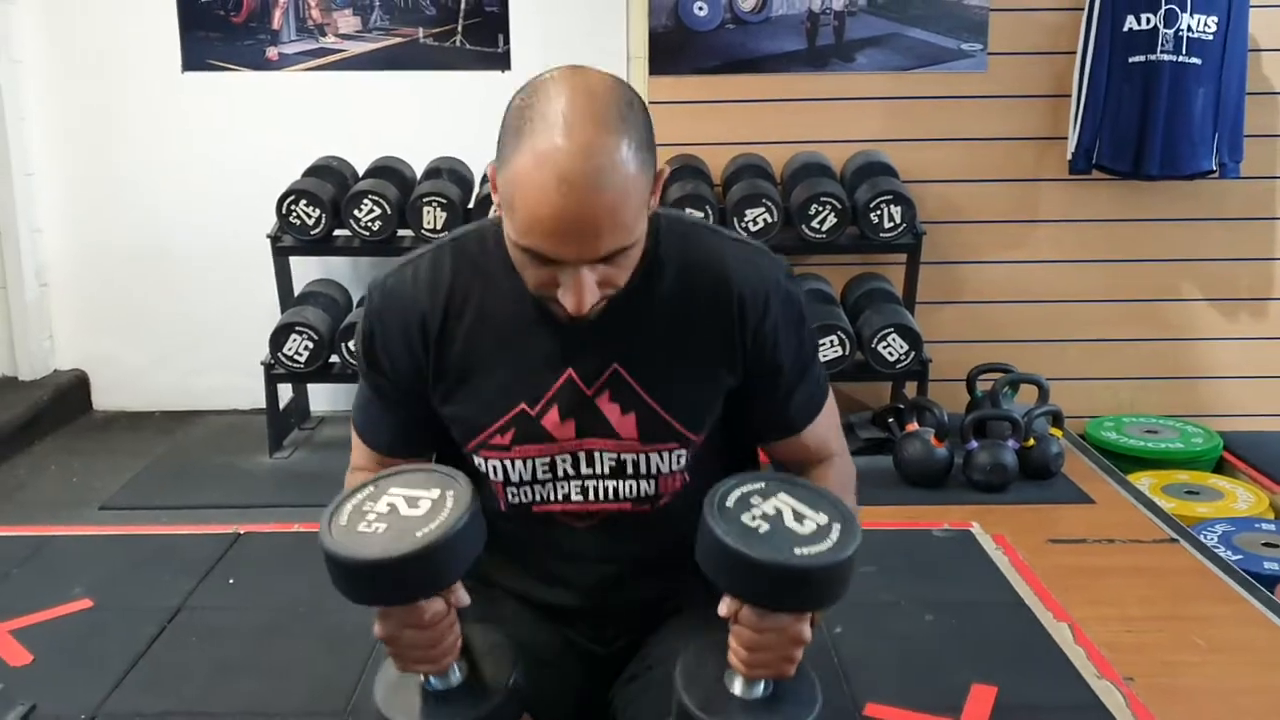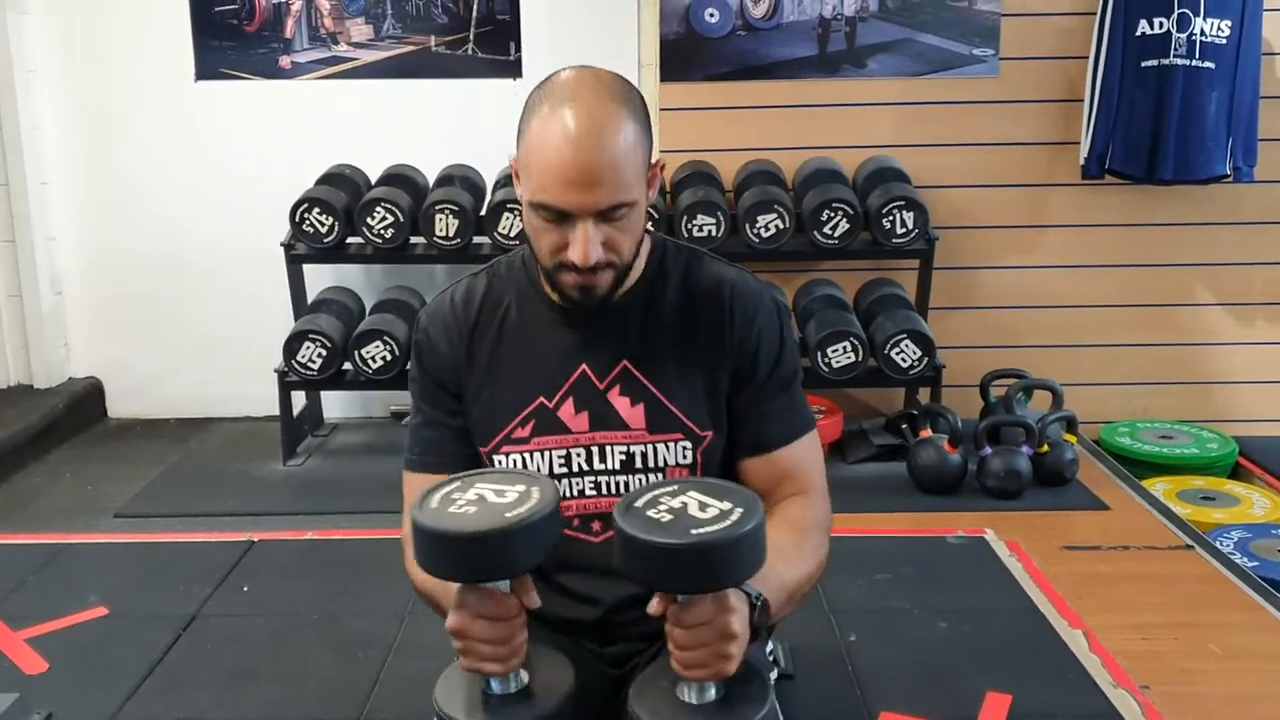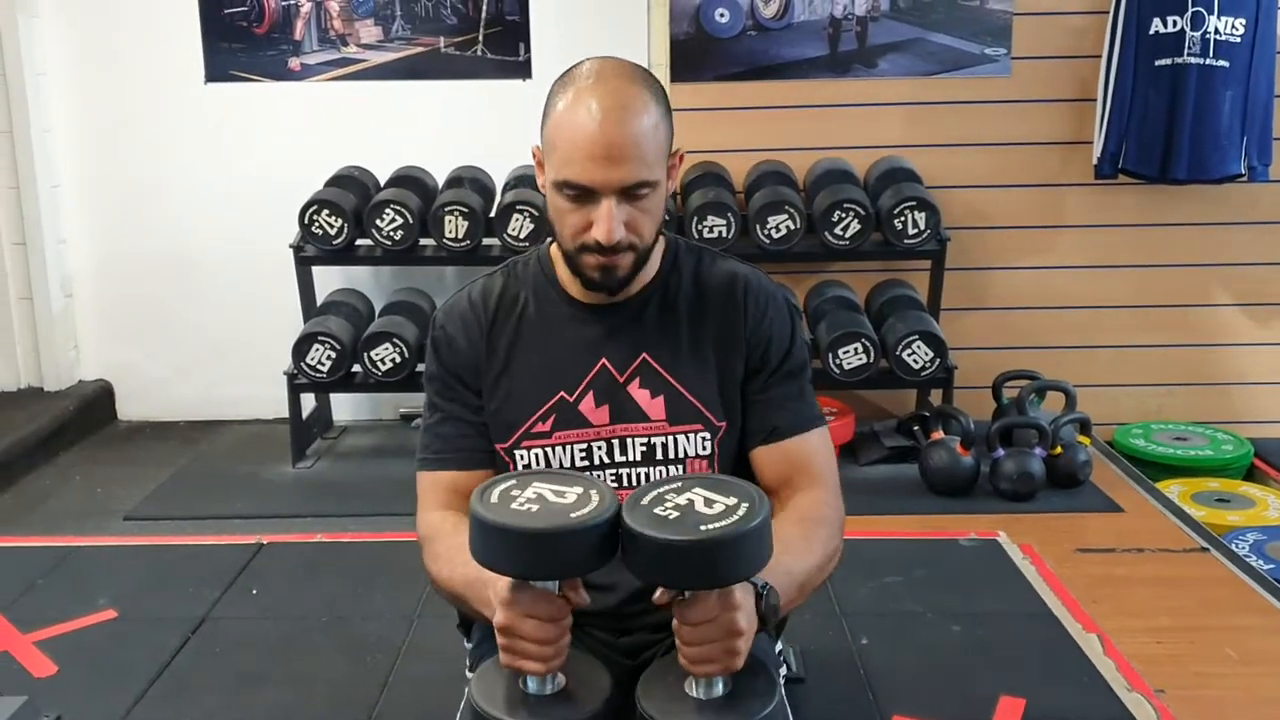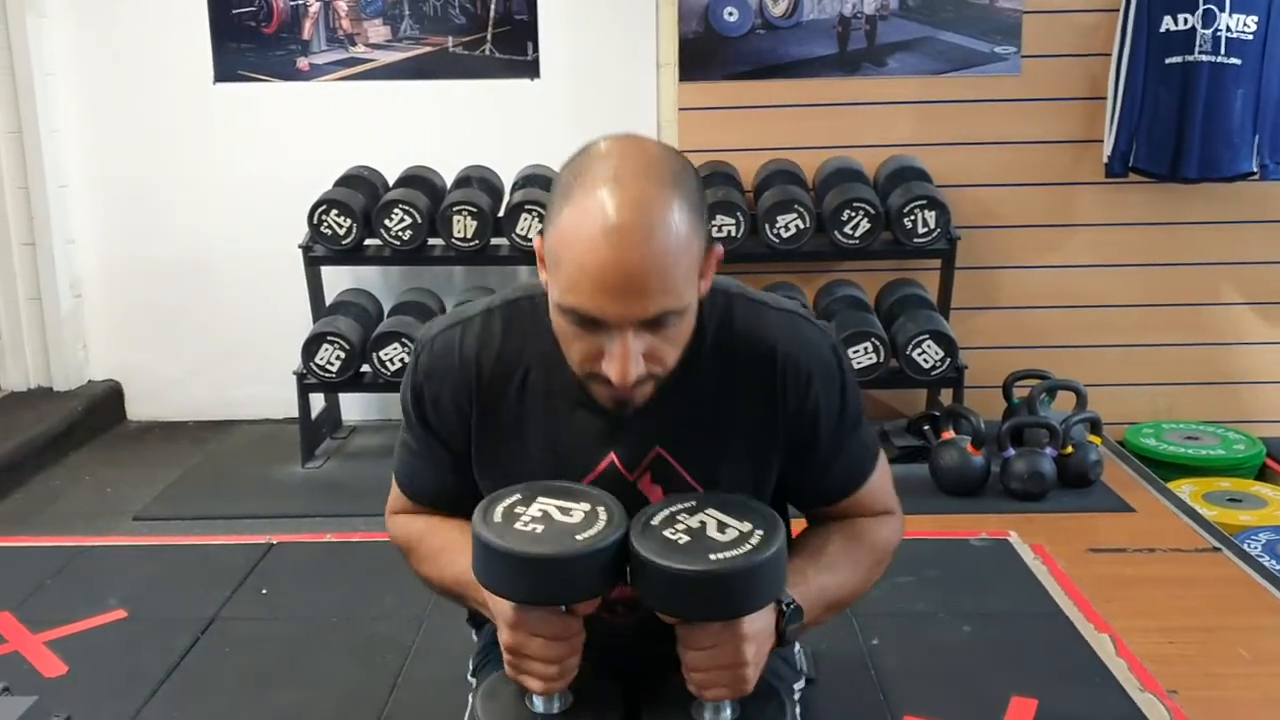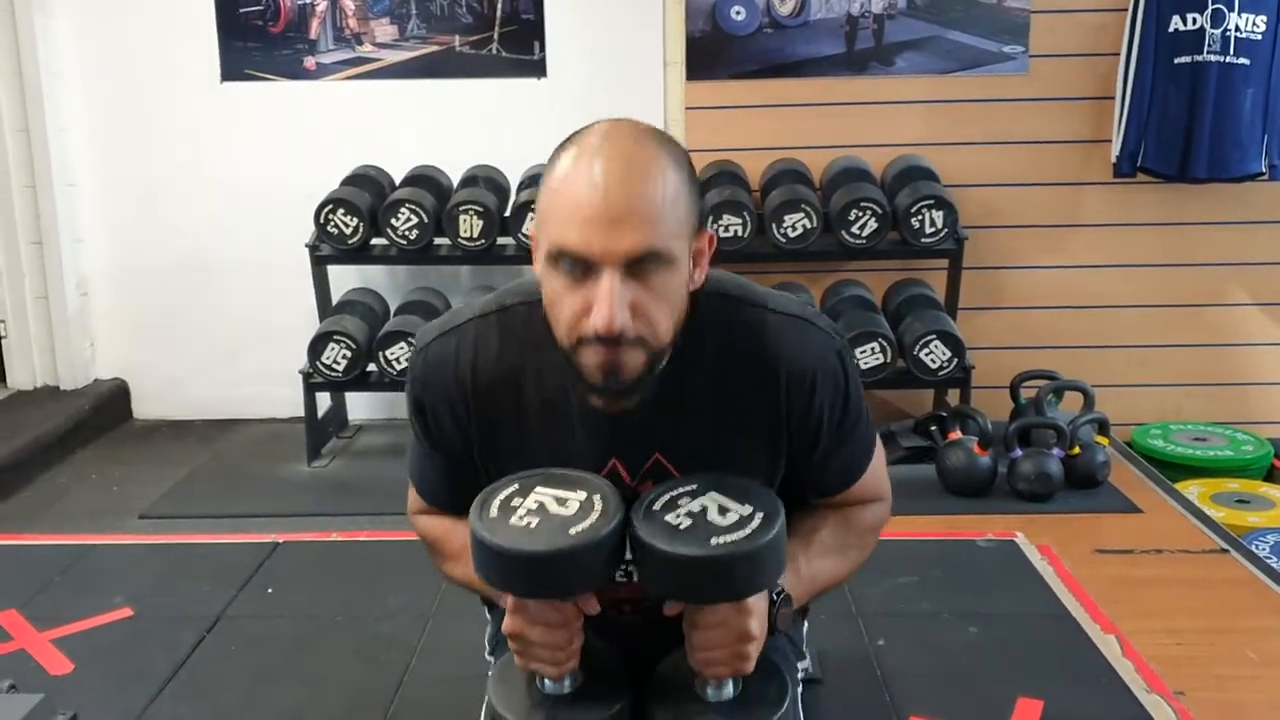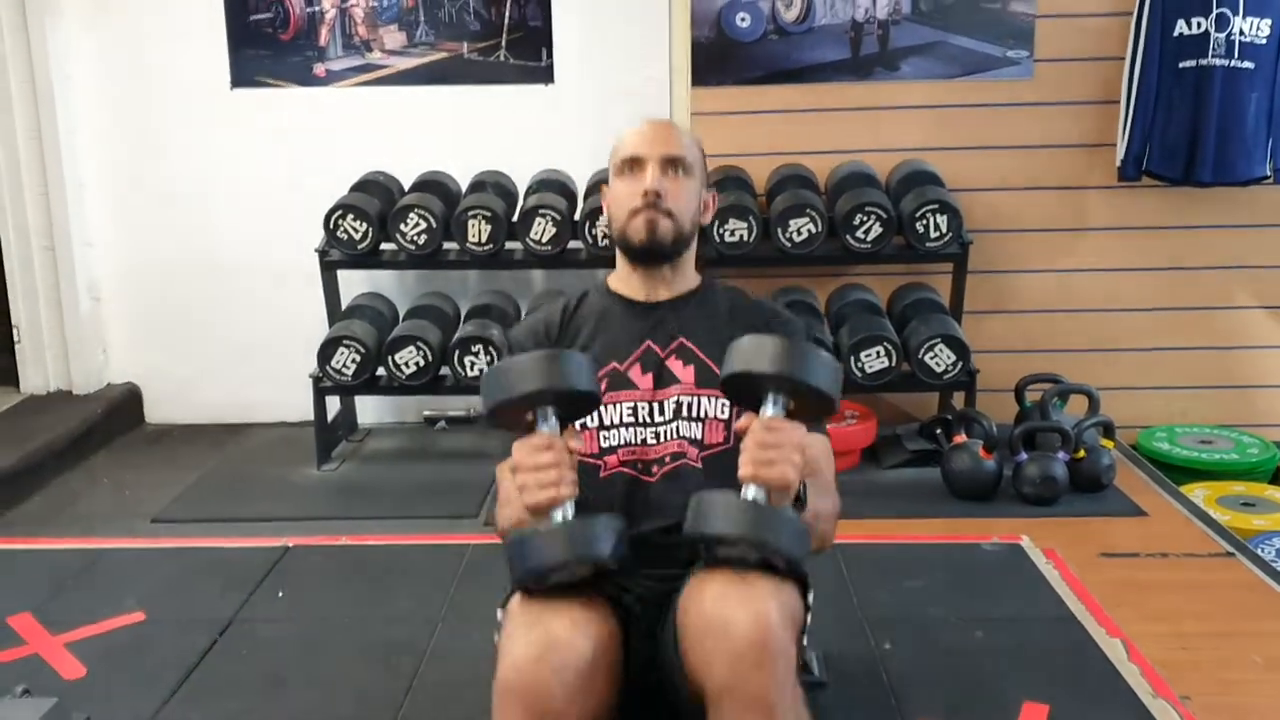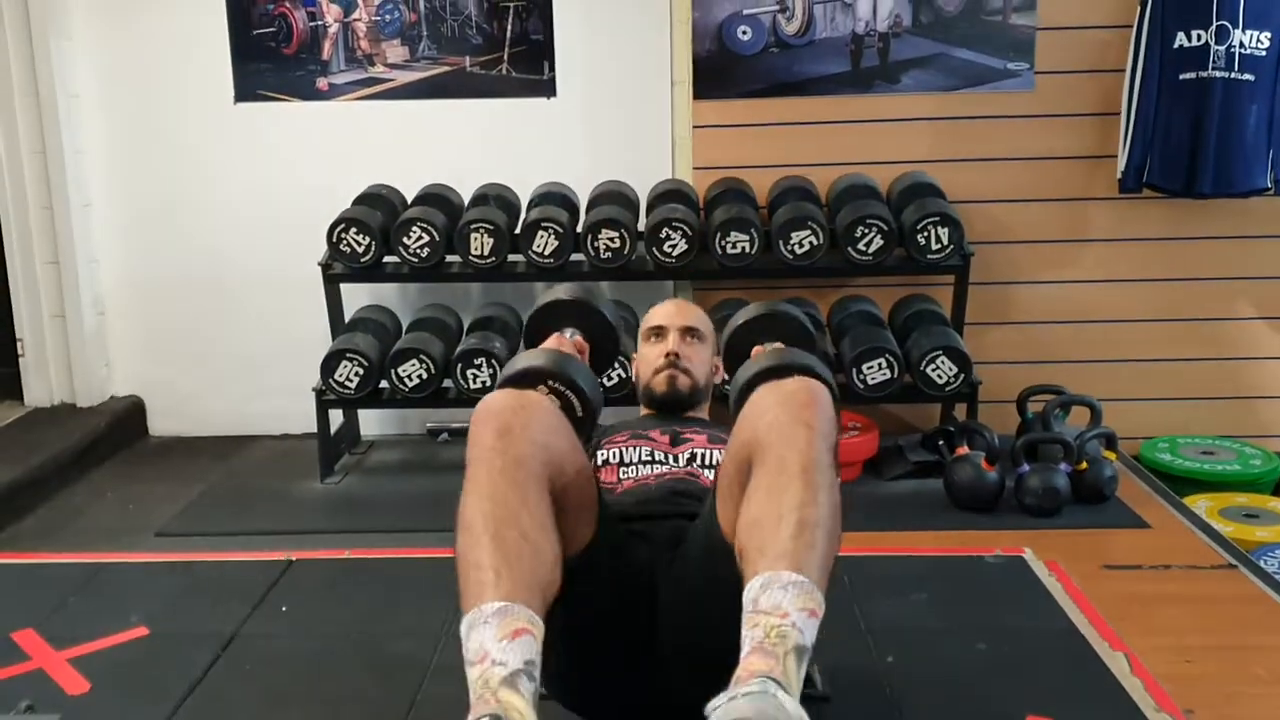
dt=0.5s
person 1, frame 1
left shoulder: (743, 288)
right shoulder: (412, 303)
left elbow: (821, 464)
right elbow: (378, 474)
left hip: (686, 609)
right hip: (510, 611)
person 1, frame 2
left shoulder: (737, 311)
right shoulder: (456, 325)
left elbow: (800, 500)
left wrist: (748, 599)
right wrist: (461, 590)
left hip: (687, 636)
right hip: (528, 636)
person 1, frame 3
left shoulder: (748, 308)
right shoulder: (473, 323)
left elbow: (812, 499)
right elbow: (444, 514)
left wrist: (754, 592)
right wrist: (498, 592)
left hip: (704, 632)
right hip: (539, 637)
person 1, frame 4
left shoulder: (790, 357)
right shoulder: (459, 360)
left elbow: (869, 521)
right elbow: (416, 517)
left wrist: (774, 610)
right wrist: (502, 597)
left hip: (721, 653)
right hip: (543, 654)
person 1, frame 5
left shoulder: (796, 355)
right shoulder: (459, 362)
left elbow: (861, 502)
right elbow: (438, 513)
left wrist: (767, 595)
right wrist: (515, 586)
left hip: (724, 640)
right hip: (555, 639)
person 1, frame 6
left shoulder: (768, 329)
right shoulder: (545, 335)
left elbow: (820, 514)
right elbow: (510, 508)
left wrist: (792, 488)
right wrist: (529, 500)
left hip: (722, 585)
right hip: (588, 590)
left knee: (747, 628)
person 1, frame 7
left shoulder: (748, 446)
right shoulder: (592, 444)
right elbow: (533, 521)
left wrist: (778, 410)
right wrist: (546, 412)
left hip: (717, 626)
right hip: (600, 623)
left knee: (798, 402)
right knee: (509, 414)
